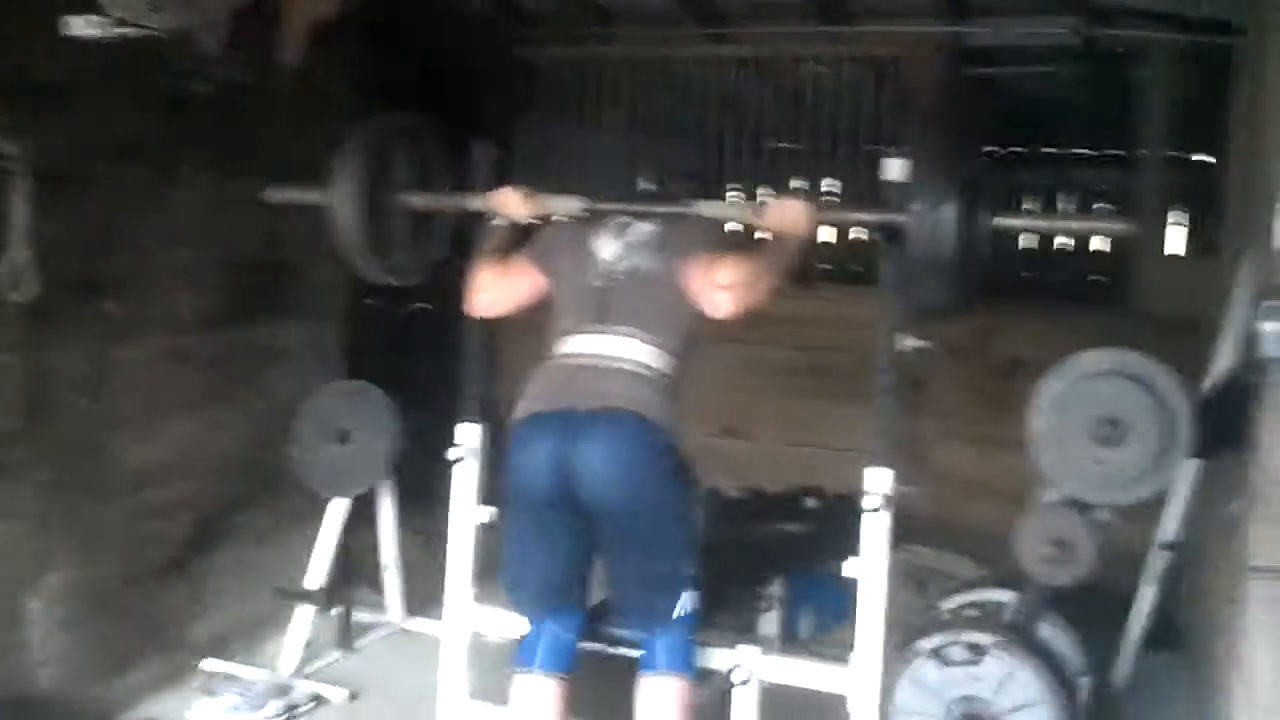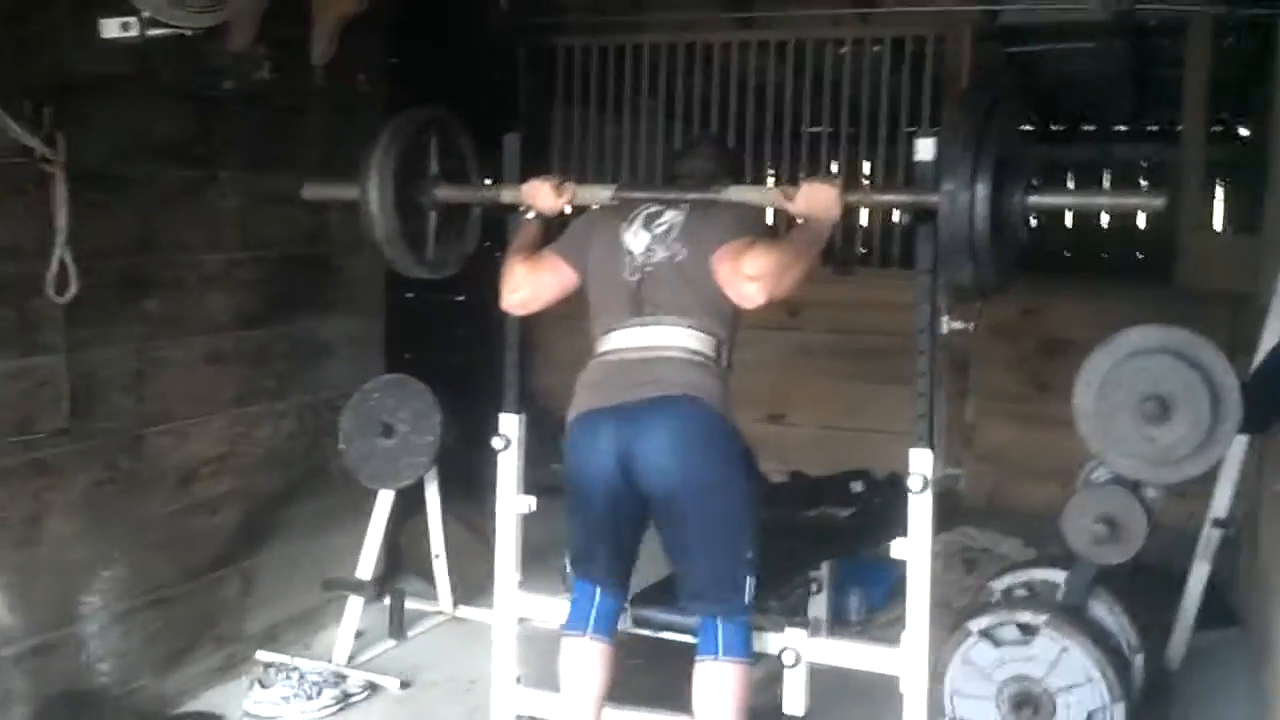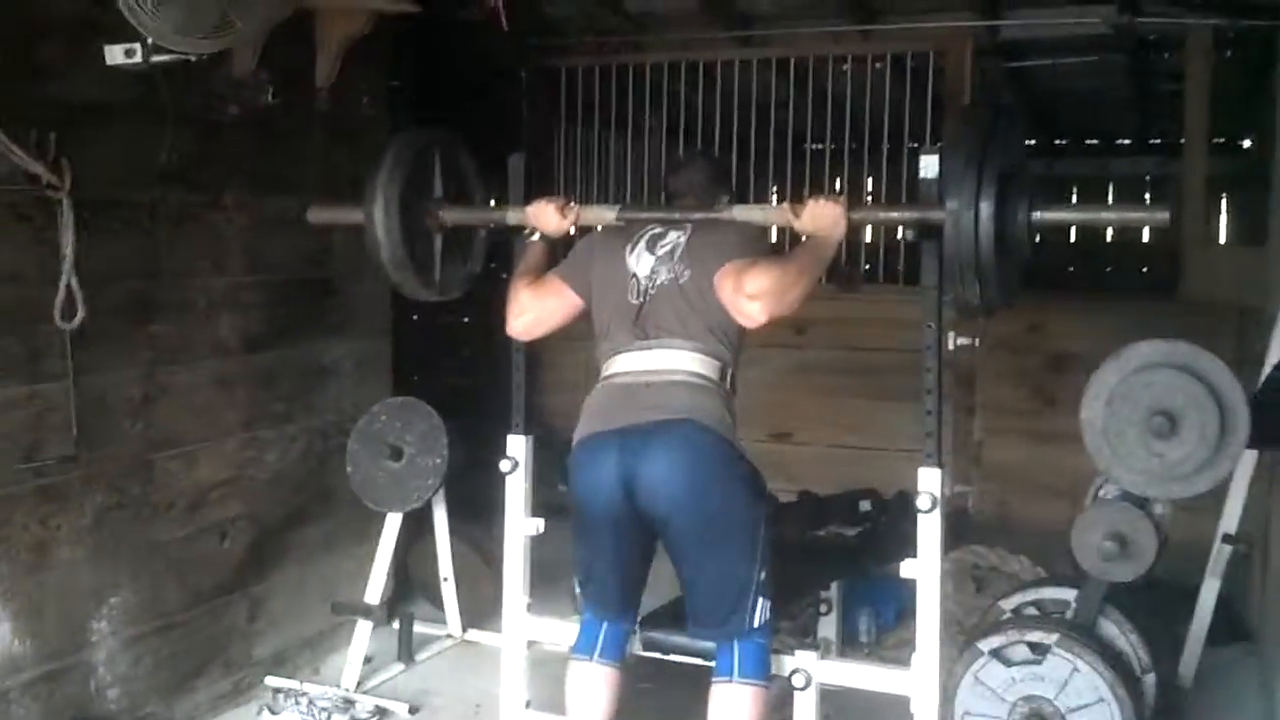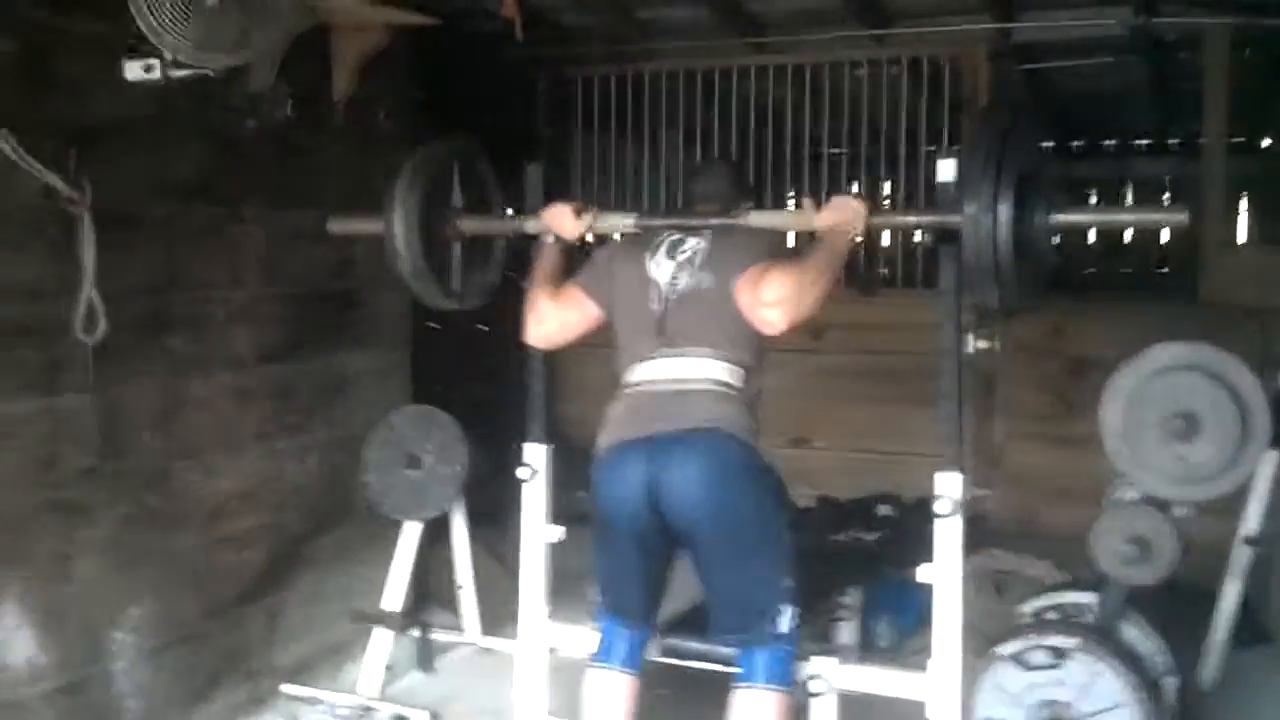
dt=0.4s
person 1, frame 1
left shoulder: (573, 233)
right shoulder: (700, 235)
left elbow: (483, 296)
right elbow: (723, 293)
left wrist: (504, 221)
right wrist: (787, 237)
left hip: (536, 430)
right hip: (627, 436)
left knee: (549, 624)
right knee: (667, 625)
person 1, frame 2
left shoulder: (600, 223)
right shoulder: (730, 218)
left elbow: (517, 294)
right elbow: (753, 284)
left wrist: (535, 214)
right wrist: (817, 220)
left hip: (592, 424)
right hip: (684, 425)
left knee: (594, 592)
right knee: (723, 609)
person 1, frame 3
left shoulder: (604, 244)
right shoulder: (732, 237)
left elbow: (522, 319)
right elbow: (754, 301)
left wrist: (540, 235)
right wrist: (822, 237)
left hip: (597, 447)
right hip: (689, 446)
left knee: (603, 617)
right knee: (740, 631)
person 1, frame 4
left shoulder: (622, 253)
right shoulder: (751, 242)
left elbow: (541, 328)
right elbow: (775, 308)
left wrist: (555, 241)
right wrist: (837, 236)
left hip: (621, 456)
right hip: (714, 453)
left knee: (621, 627)
right knee: (766, 640)
